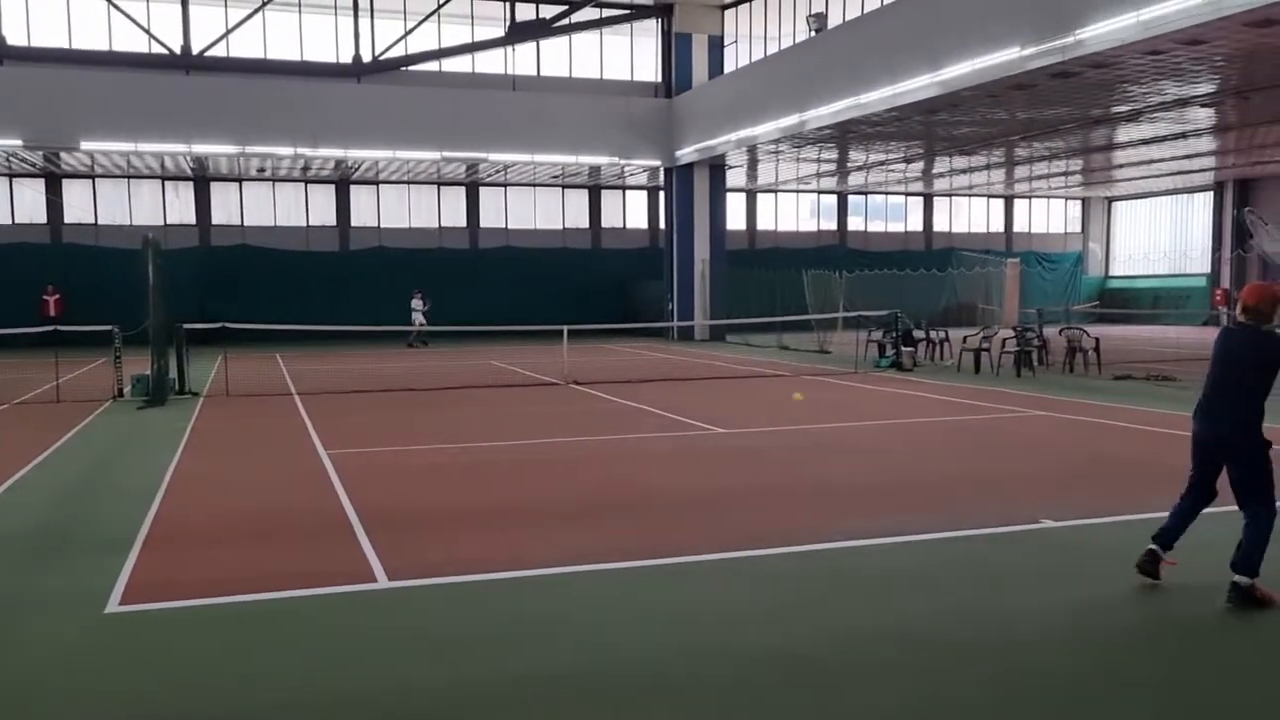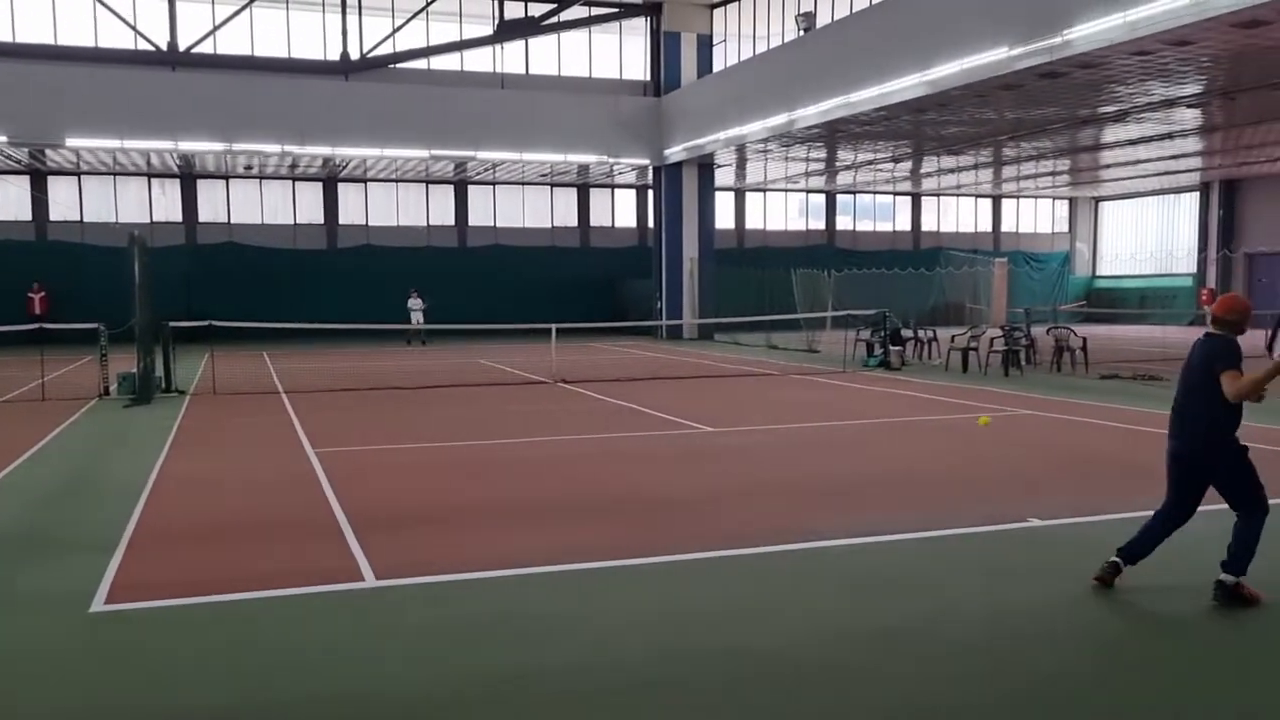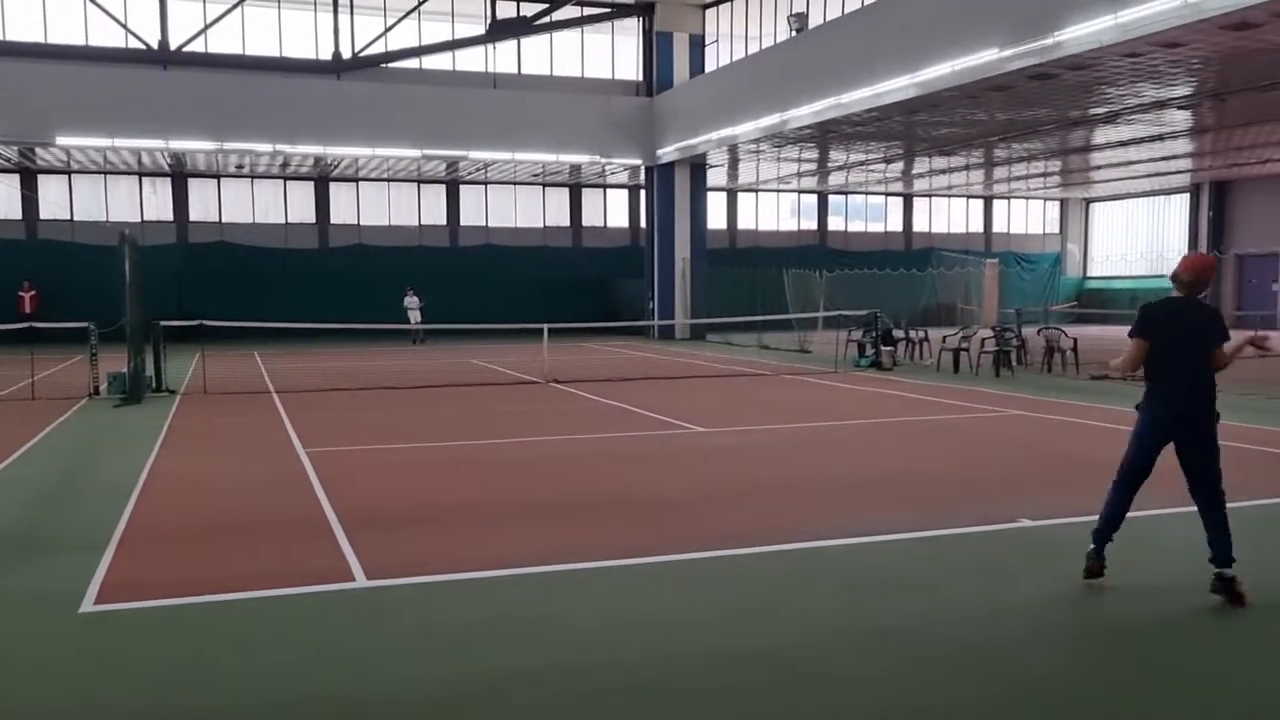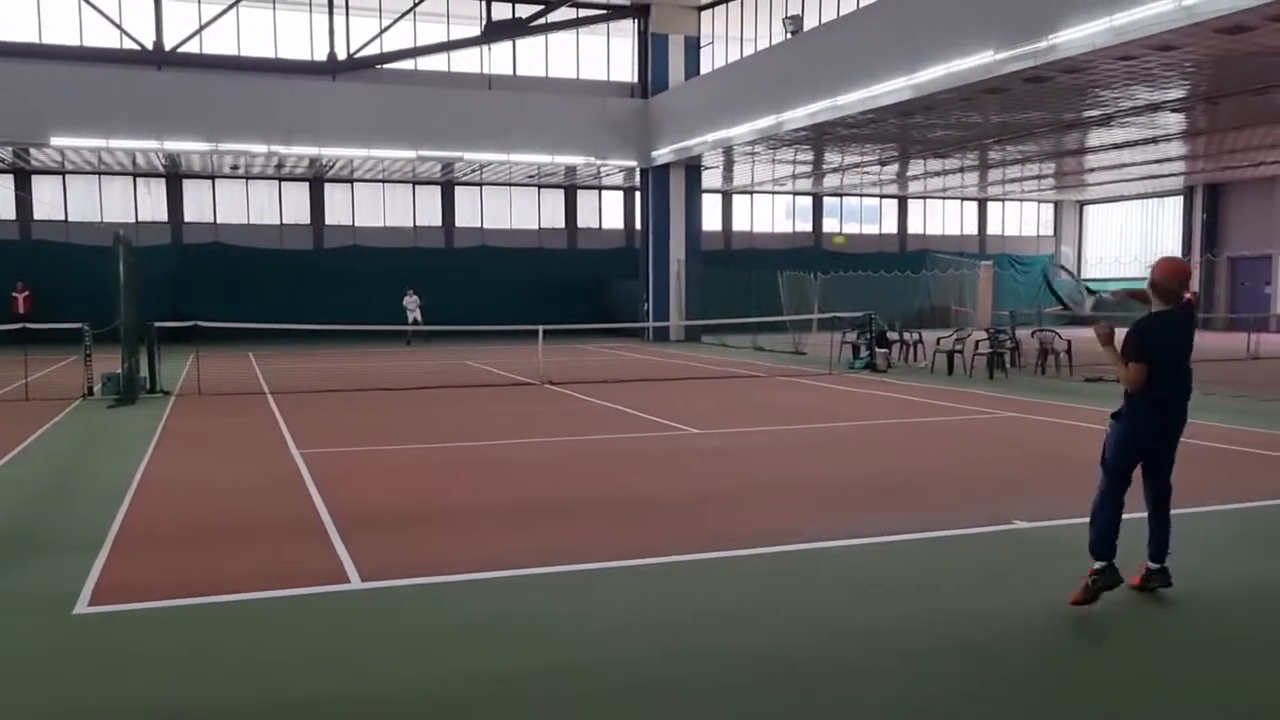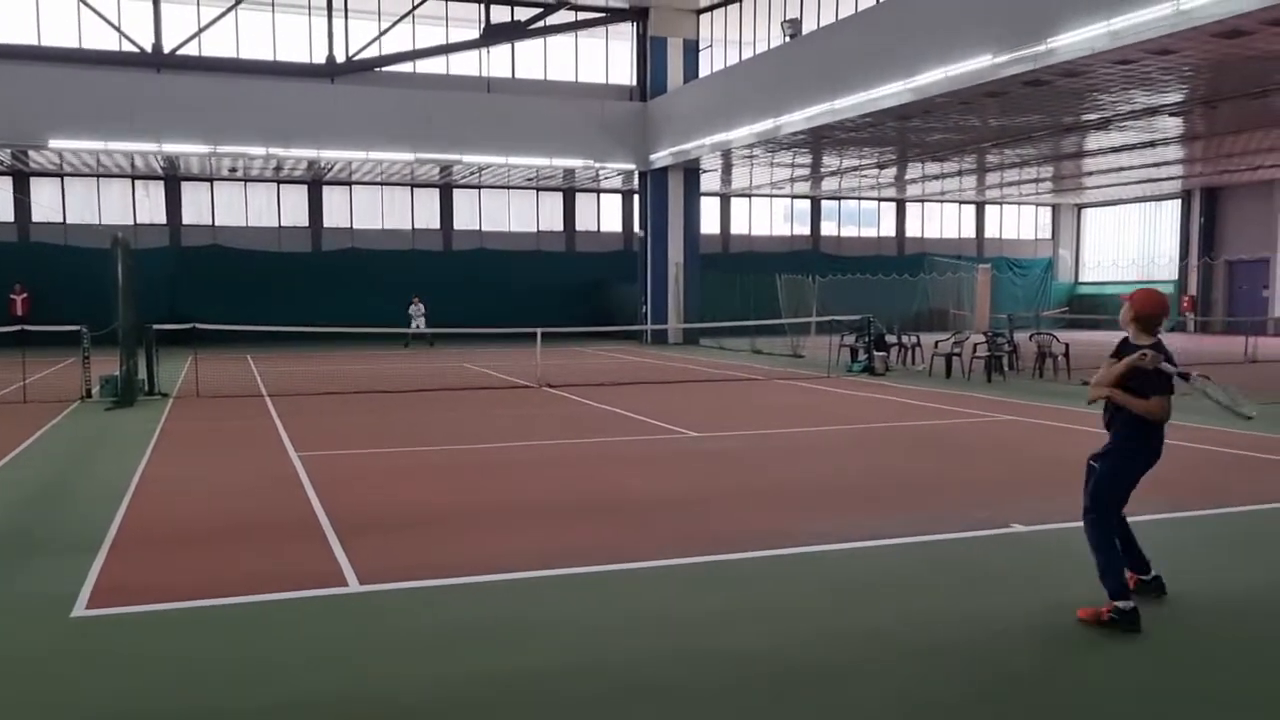
dt=0.2s
person 1, frame 1
left shoulder: (1226, 335)
left hip: (1206, 429)
right hip: (1244, 437)
left knee: (1197, 493)
left ankle: (1155, 550)
right ankle: (1243, 581)
person 1, frame 2
left shoulder: (1202, 344)
right shoulder: (1227, 347)
right elbow: (1234, 394)
left wrist: (1251, 386)
left hip: (1181, 443)
right hip: (1217, 445)
left knee: (1175, 509)
right knee: (1253, 509)
left ankle: (1117, 562)
right ankle: (1230, 580)
person 1, frame 3
left shoulder: (1153, 311)
right shoulder: (1210, 316)
left elbow: (1129, 365)
right elbow: (1219, 362)
left wrist: (1115, 365)
right wrist: (1245, 342)
left hip: (1156, 412)
right hip: (1198, 414)
left knee: (1127, 480)
right knee: (1208, 492)
left ankle: (1097, 551)
right ankle: (1224, 573)
person 1, frame 4
left shoulder: (1143, 328)
right shoulder: (1186, 312)
left elbow: (1132, 382)
left wrist: (1109, 347)
right wrist: (1131, 294)
left hip: (1137, 418)
right hip: (1172, 417)
left knee: (1111, 488)
right knee: (1157, 489)
left ankle: (1102, 568)
right ankle: (1156, 567)
person 1, frame 5
left shoulder: (1154, 360)
right shoulder: (1128, 345)
left elbow: (1160, 413)
right elbow: (1098, 382)
left wrist: (1112, 393)
right wrist: (1128, 363)
left hip: (1130, 447)
right hip: (1128, 445)
left knee: (1097, 518)
right knee: (1107, 511)
left ankle: (1122, 606)
right ankle: (1144, 577)
